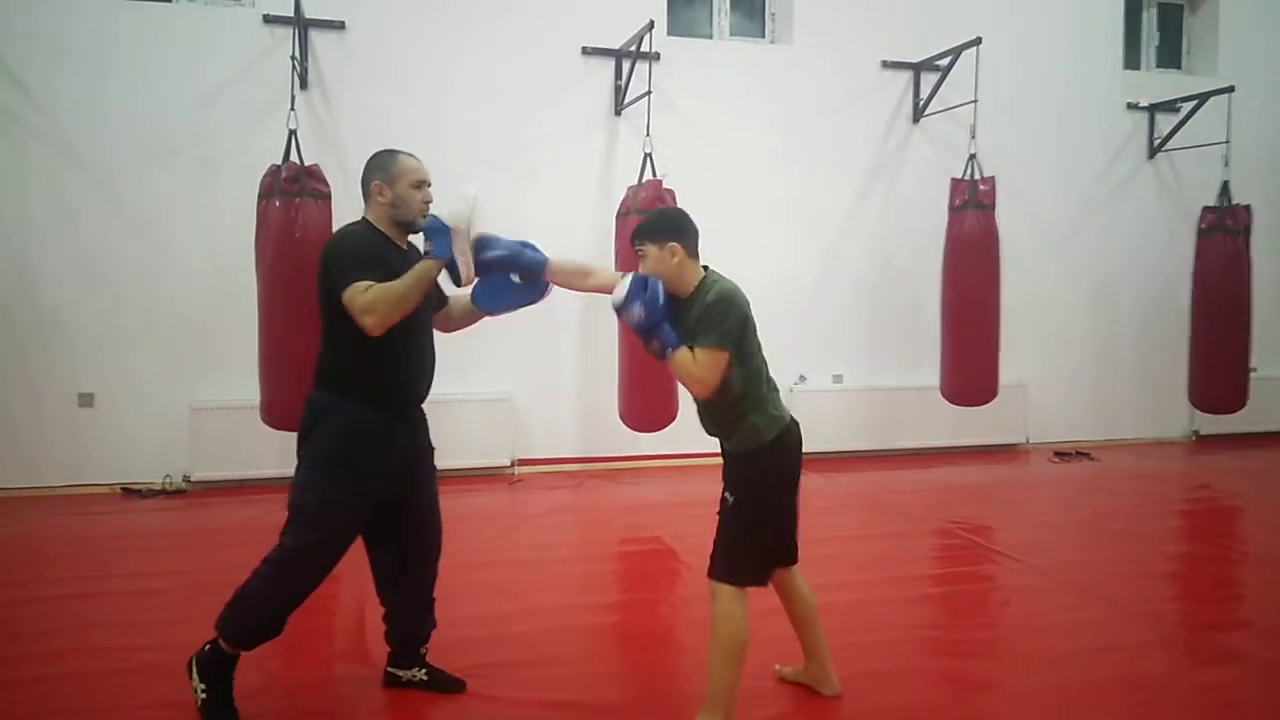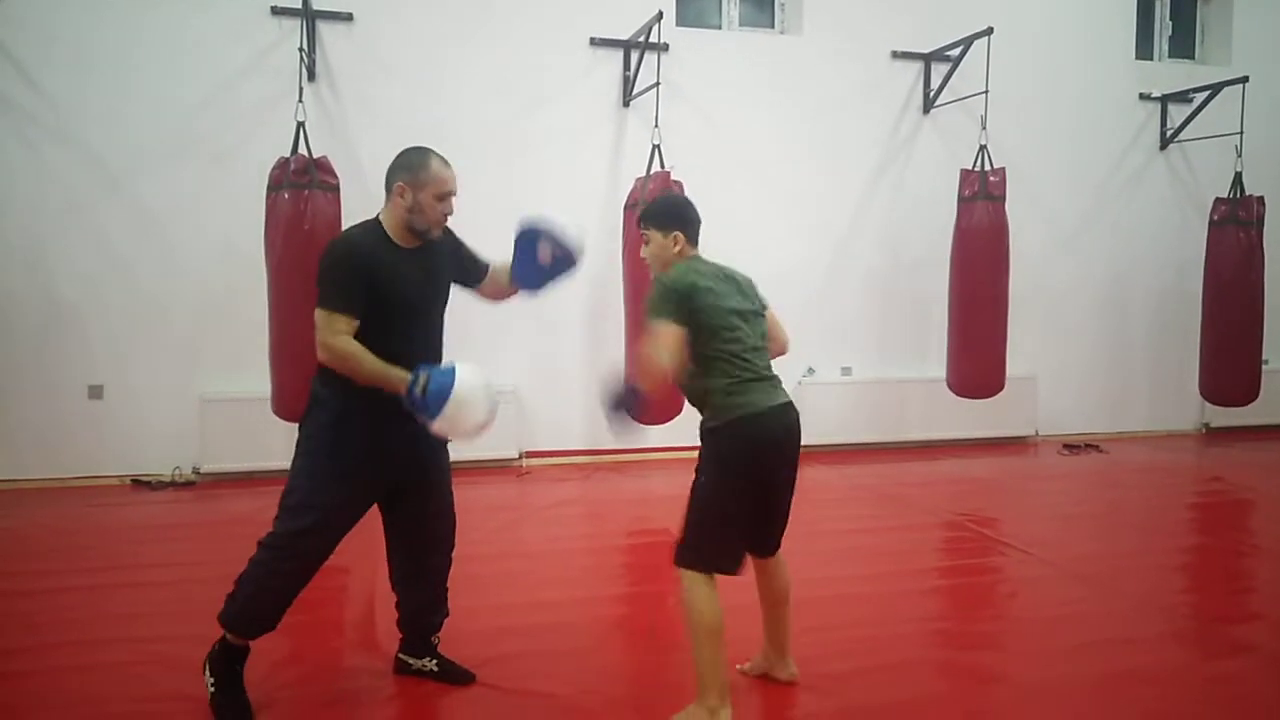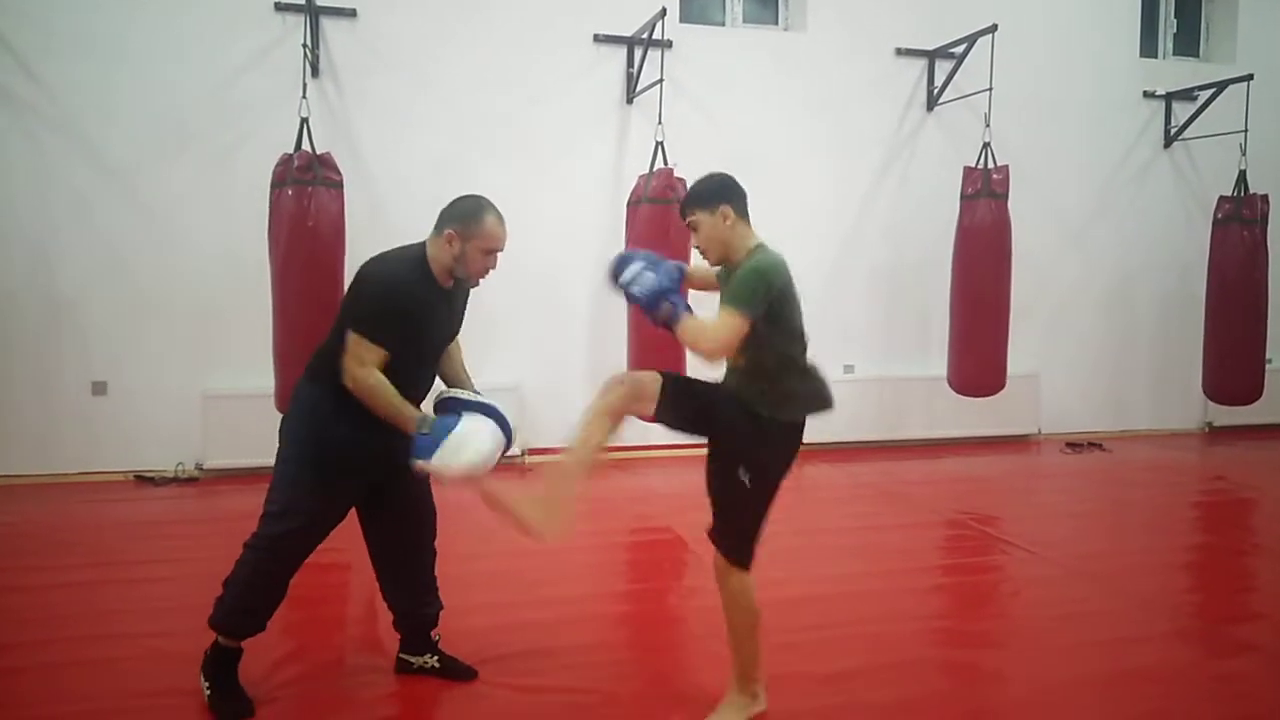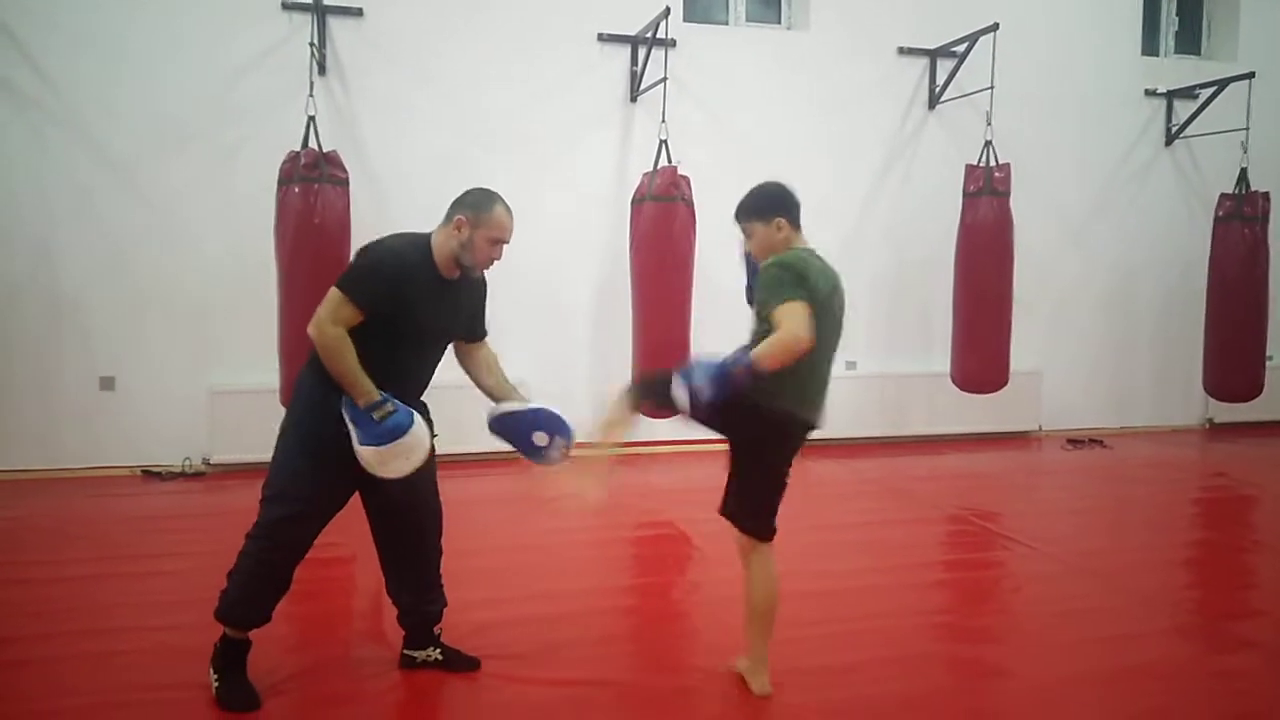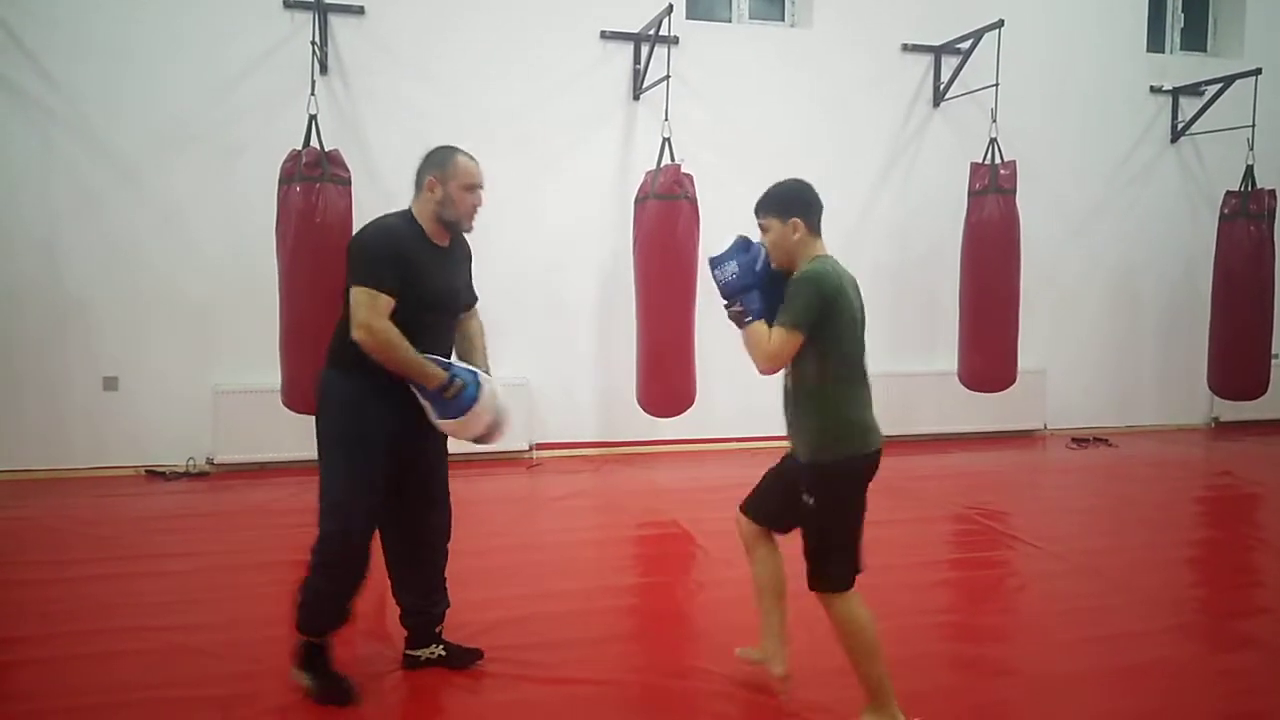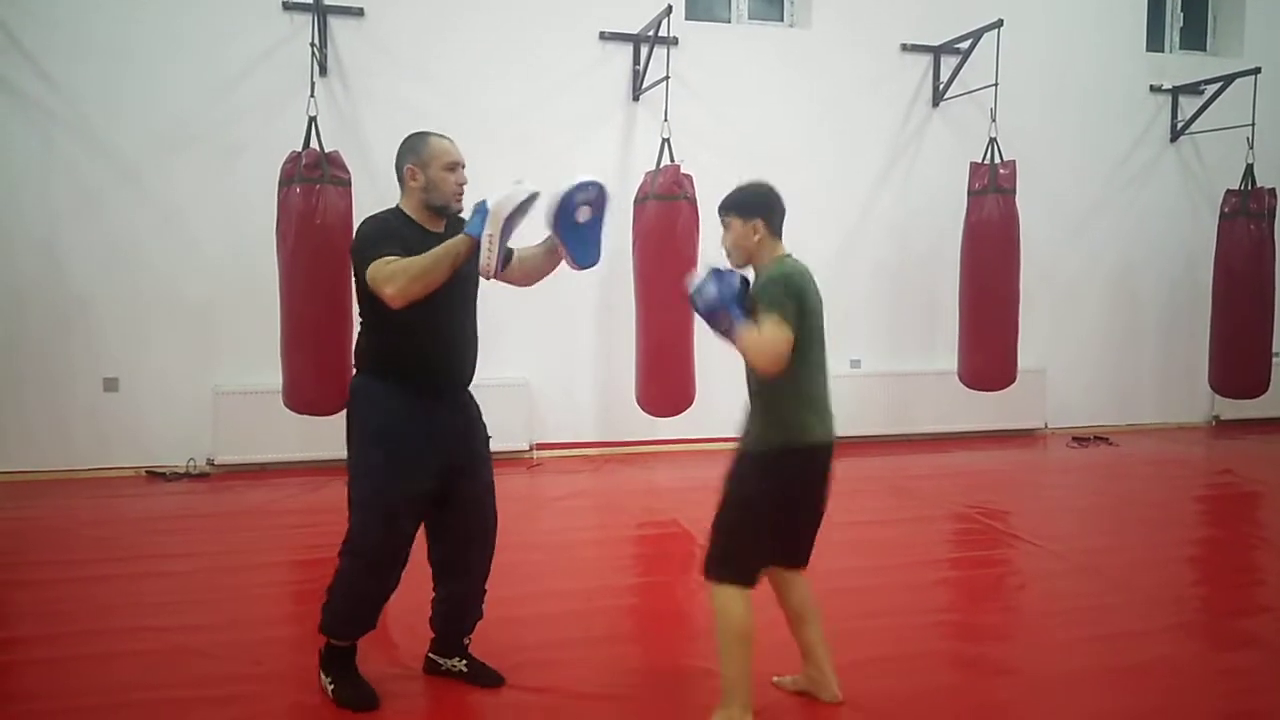
dt=0.5s
person 1, frame 1
left shoulder: (408, 252)
right shoulder: (353, 246)
left elbow: (444, 316)
right elbow: (374, 315)
left wrist: (493, 292)
right wrist: (438, 260)
left hip: (403, 425)
right hip: (347, 427)
left knee: (416, 543)
right knee: (308, 548)
left ankle: (406, 657)
right ankle: (217, 659)
person 1, frame 2
left shoulder: (442, 244)
right shoulder: (351, 253)
left elbow: (493, 282)
right elbow: (330, 346)
left wrist: (535, 267)
right wrist: (407, 383)
left hip: (413, 421)
right hip: (348, 422)
left knee: (429, 534)
right knee: (300, 538)
left ankle: (418, 648)
right ankle: (228, 655)
person 1, frame 3
left shoulder: (455, 283)
right shoulder: (390, 280)
right elbow: (359, 373)
left wrist: (468, 397)
right wrist: (424, 427)
left hip: (390, 427)
right hip: (328, 423)
left knee: (412, 532)
right knee: (284, 539)
left ankle: (418, 645)
right ankle: (221, 659)
person 1, frame 4
left shoulder: (469, 283)
right shoulder: (389, 260)
left elbow: (473, 348)
right elbow: (324, 328)
left wrist: (514, 403)
right wrist: (367, 399)
left hip: (398, 417)
right hip: (331, 409)
left knee: (418, 525)
right knee: (284, 529)
left ankle: (421, 640)
right ankle: (230, 651)
person 1, frame 5
left shoulder: (458, 249)
right shoulder: (384, 241)
left elbow: (465, 318)
right elbow: (367, 329)
right wrist: (439, 380)
left hip: (418, 406)
right hip: (357, 403)
left knee: (426, 525)
right knee: (347, 529)
left ankle: (423, 638)
right ankle: (312, 648)
person 1, frame 6
left shoulder: (463, 229)
right shoulder: (381, 232)
left elbow: (526, 266)
right elbow: (396, 288)
left wrist: (570, 234)
right wrist: (470, 239)
left hip: (453, 406)
right hip: (389, 408)
left knee: (470, 531)
right knee: (377, 538)
left ankle: (449, 649)
right ankle: (336, 655)
person 2, frame 1
left shoulder: (721, 300)
right shoulder: (672, 290)
left elbow: (701, 382)
right elbow: (601, 278)
left wrist: (656, 329)
right wrist: (529, 262)
left hip: (765, 450)
right hip: (756, 446)
left knee: (730, 580)
right knee: (779, 567)
right ankle: (820, 671)
person 2, frame 2
left shoulder: (674, 284)
right shoulder: (736, 279)
left elbow: (663, 363)
right elbow: (778, 343)
left wrist: (630, 393)
left hip: (739, 432)
right hip: (778, 420)
left knee: (695, 568)
right knee: (763, 550)
right ankle: (777, 656)
person 2, frame 3
left shoulder: (761, 272)
right shoulder: (740, 267)
left elbow: (715, 343)
right elbow: (695, 278)
left wrist: (661, 303)
right wrist: (652, 273)
left hip: (767, 428)
right hip: (737, 402)
left knee: (729, 563)
right knee: (621, 390)
right ankle: (544, 507)
person 2, frame 4
left shoulder: (793, 268)
right shoulder: (822, 276)
left elbow: (793, 339)
left wrist: (730, 372)
left hip: (753, 406)
right hip: (790, 420)
left knee: (644, 384)
right knee: (755, 542)
right ankle: (758, 667)
person 2, frame 5
left shoulder: (812, 279)
right shoulder: (829, 276)
left elbow: (768, 359)
right elbow: (787, 343)
left wrist: (745, 298)
right wrist: (757, 295)
left hip: (837, 454)
right hip: (826, 445)
left knee: (833, 586)
right knee: (752, 522)
right ankle: (773, 649)
person 2, frame 6
left shoulder: (775, 278)
right shoulder: (791, 276)
left elbow: (767, 357)
left wrist: (726, 317)
right wrist: (733, 310)
left hip: (776, 446)
right hip: (810, 442)
left knee: (726, 578)
right knee: (782, 563)
right ankle: (820, 674)
